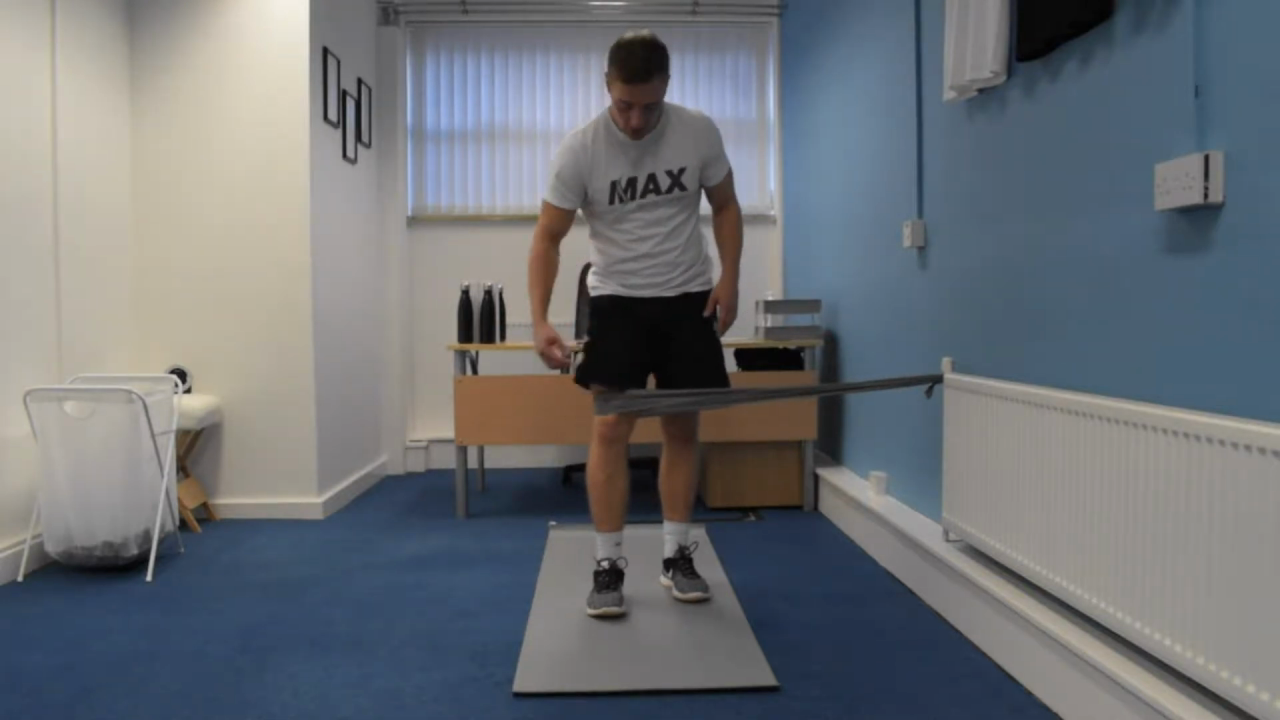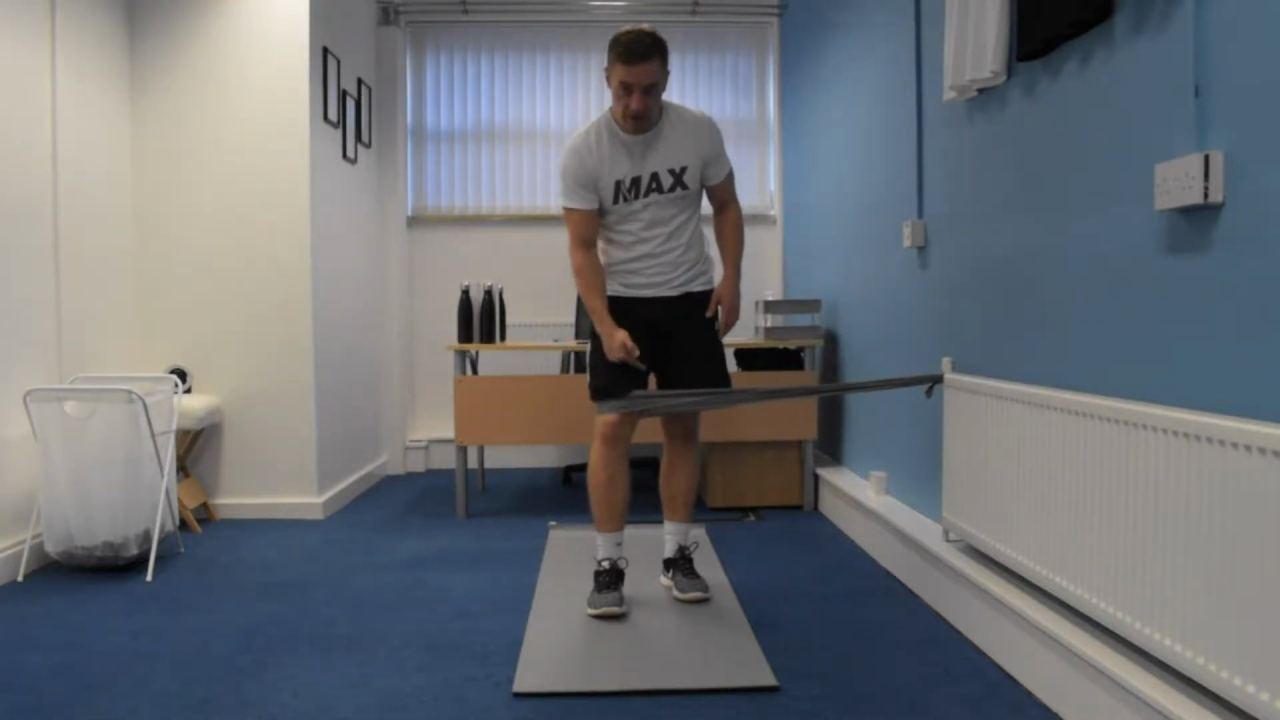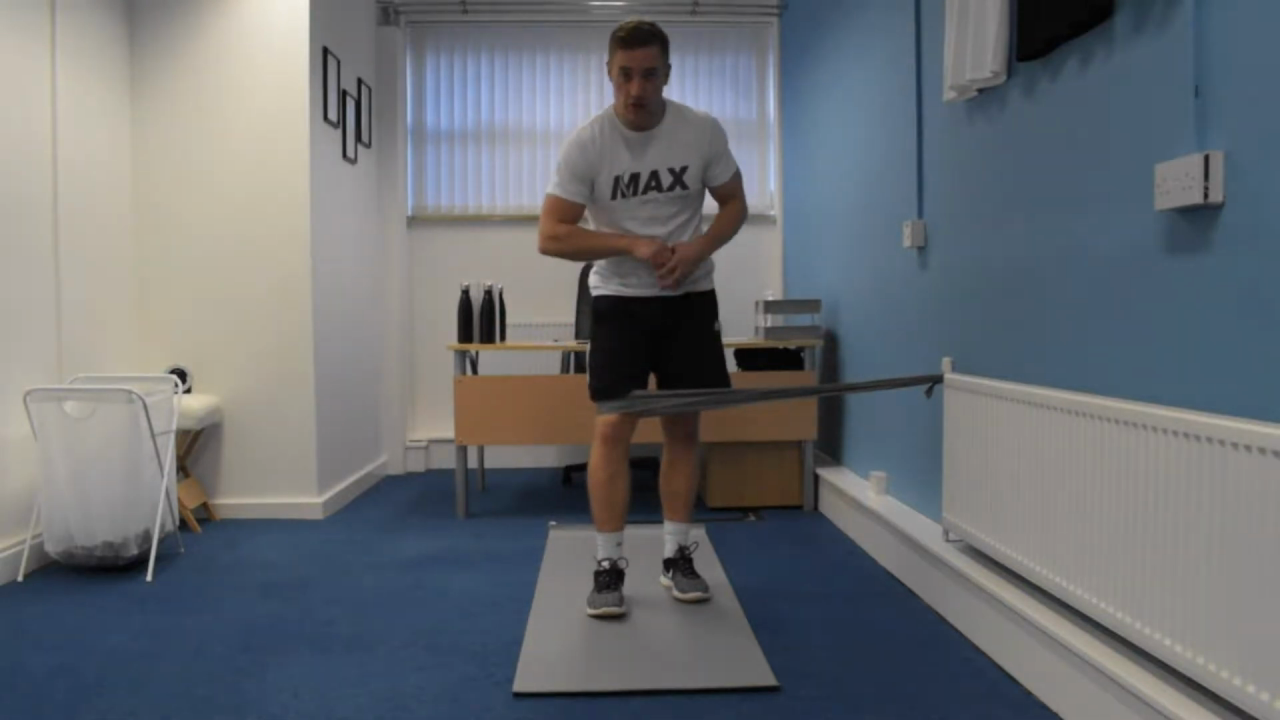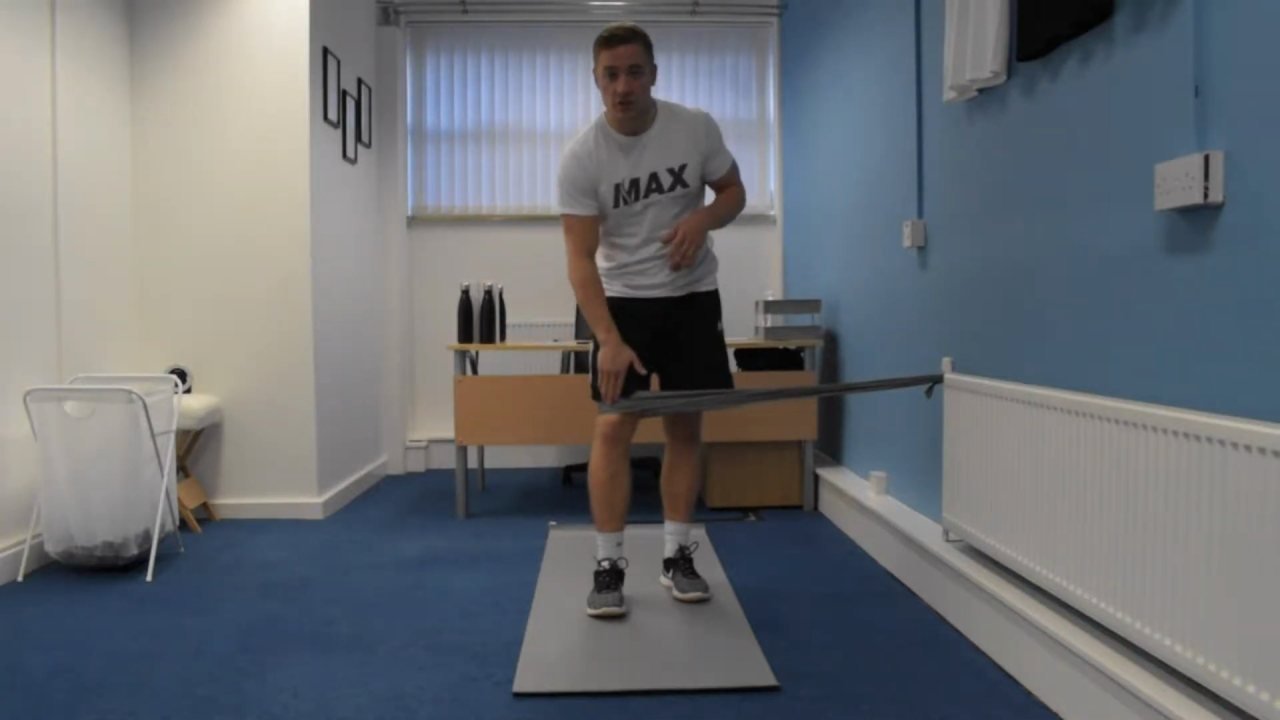
dt=0.5s
person 1, frame 1
left shoulder: (699, 132)
right shoulder: (579, 151)
left elbow: (725, 206)
right elbow: (547, 237)
left wrist: (728, 277)
right wrist: (540, 321)
left hip: (688, 299)
right hip: (617, 301)
left knee: (682, 427)
right knee: (610, 427)
left ankle: (676, 556)
right ankle: (607, 566)
person 1, frame 2
left shoulder: (700, 131)
right shoulder: (583, 151)
left elbow: (726, 207)
right elbow: (582, 248)
left wrist: (730, 278)
right wrist: (607, 327)
left hip: (690, 300)
right hip: (622, 303)
left knee: (683, 428)
right knee: (612, 430)
left ankle: (677, 556)
right ankle: (608, 565)
person 1, frame 3
left shoulder: (703, 131)
right shoulder: (586, 144)
left elbow: (735, 204)
right elbow: (551, 235)
left wrist: (702, 245)
right wrist: (631, 242)
left hip: (690, 299)
right hip: (619, 301)
left knee: (682, 428)
right knee: (612, 429)
left ankle: (677, 556)
right ankle: (608, 566)
person 1, frame 4
left shoulder: (696, 127)
right shoulder: (581, 157)
left elbow: (734, 191)
right elbow: (580, 260)
left wrist: (702, 219)
right wrist: (609, 341)
left hip: (693, 298)
right hip: (624, 301)
left knee: (685, 427)
right knee: (612, 428)
left ankle: (677, 555)
right ankle: (608, 566)
